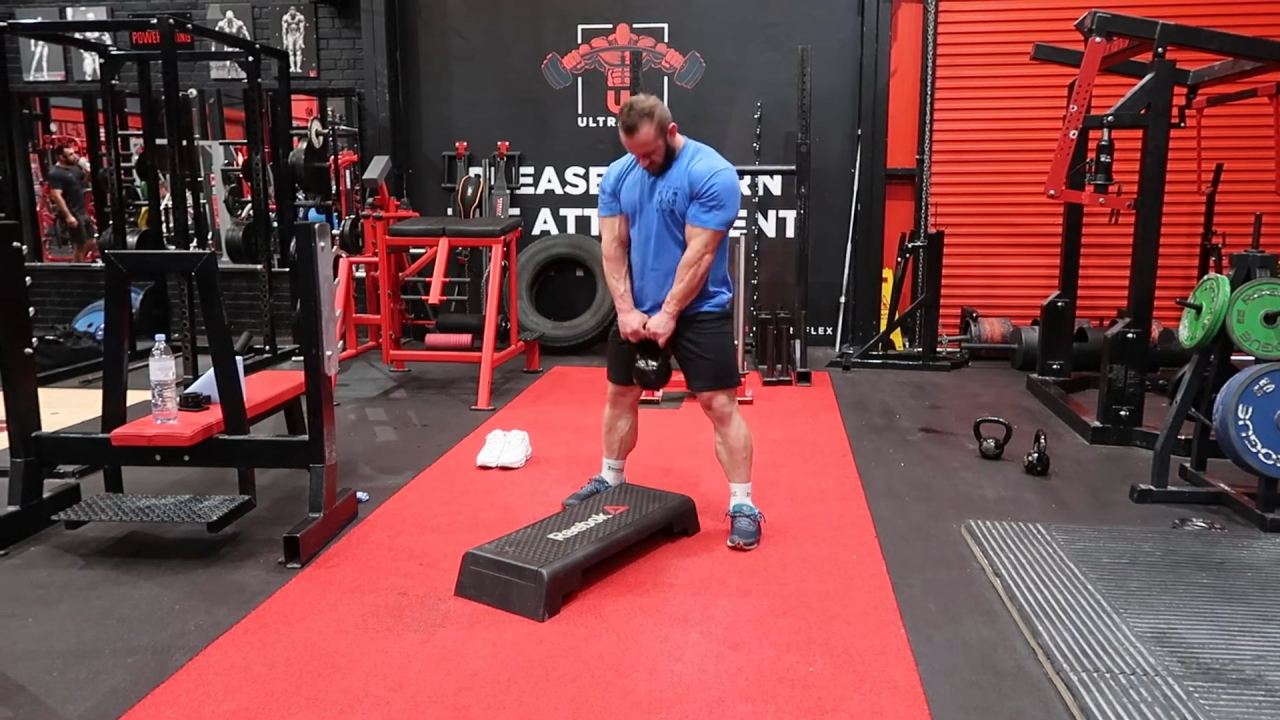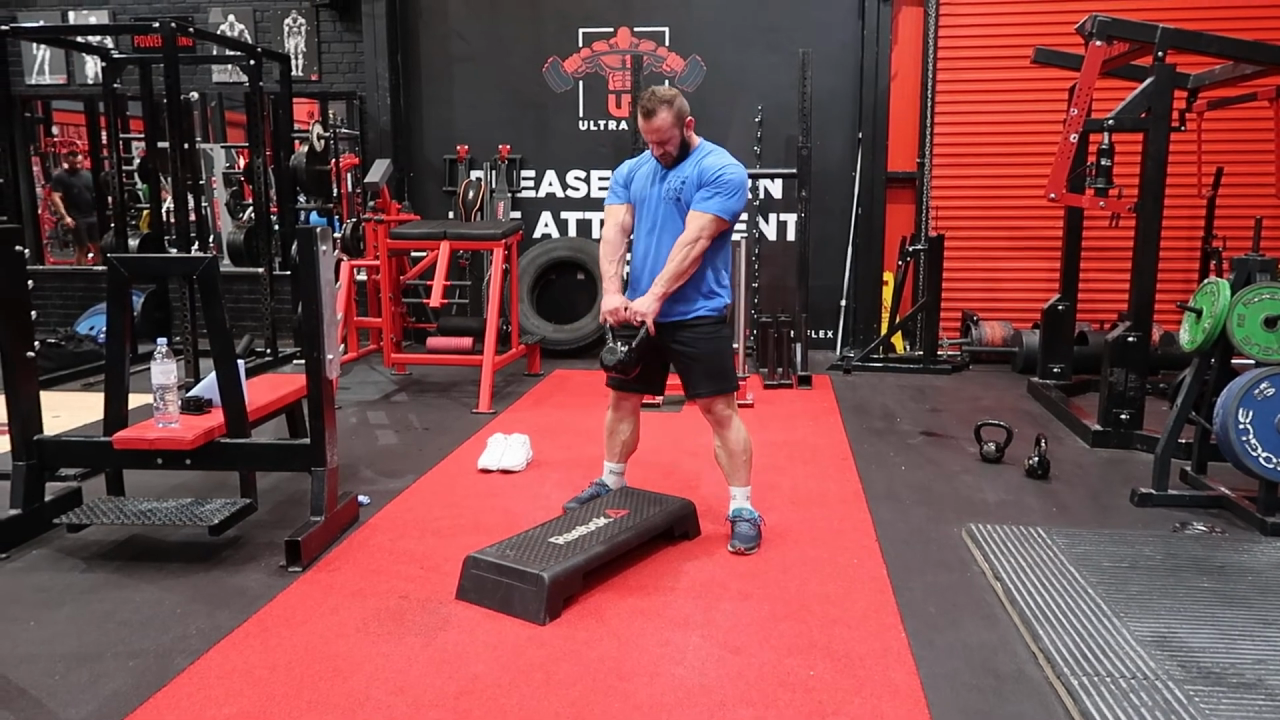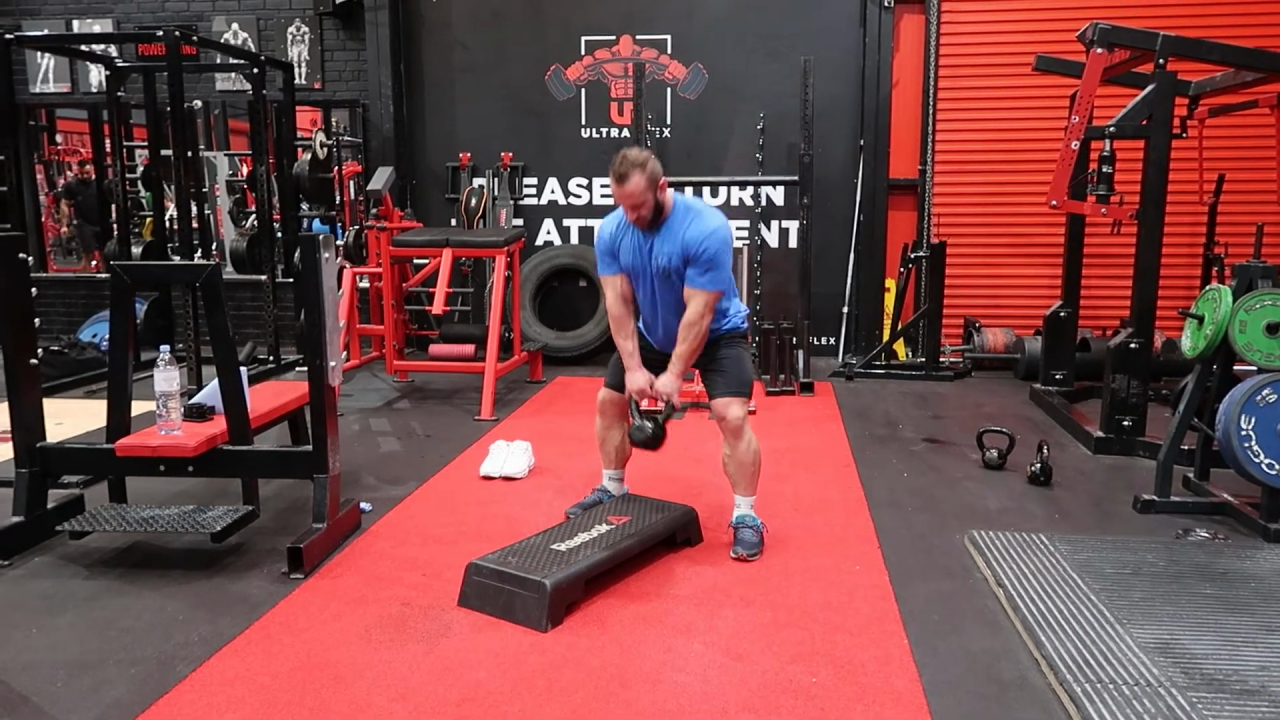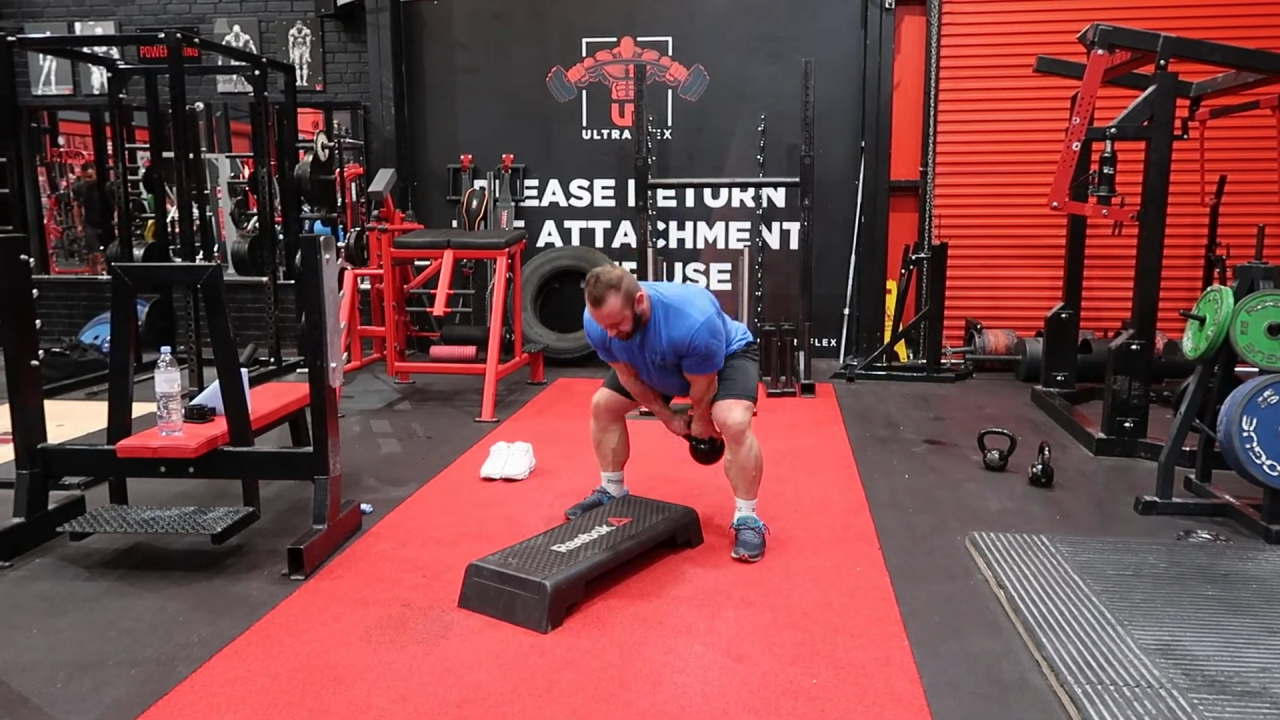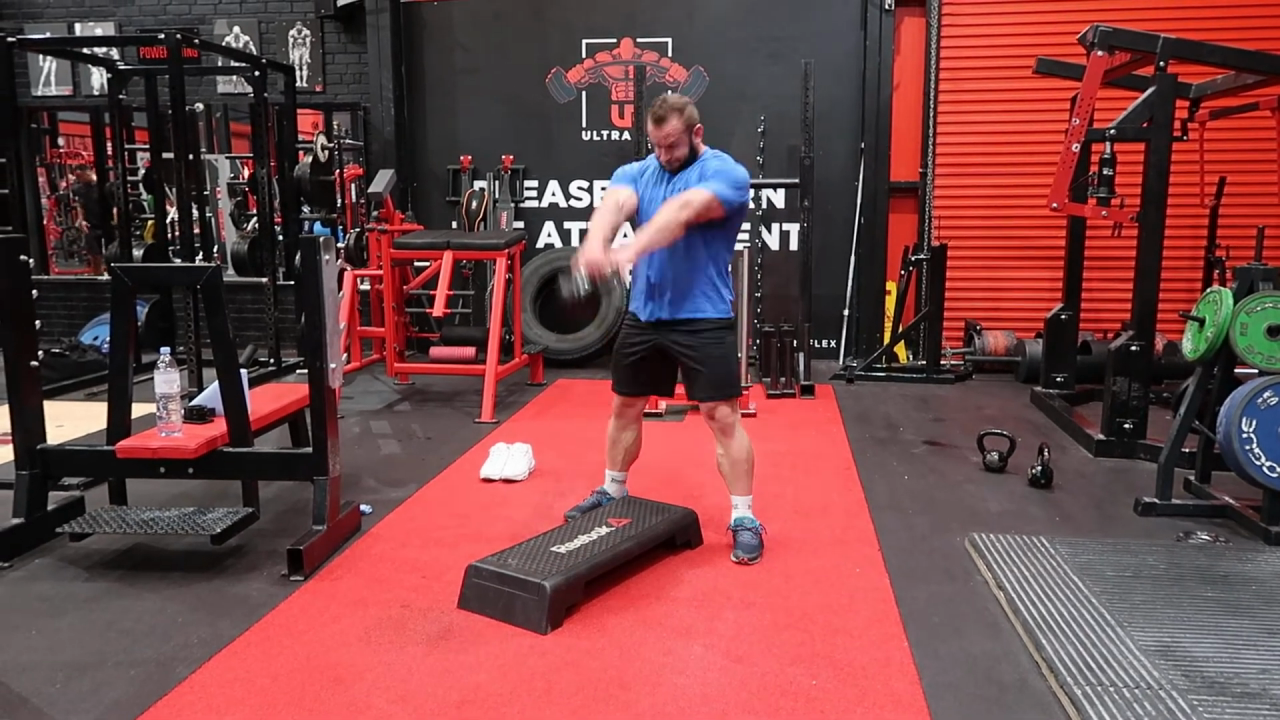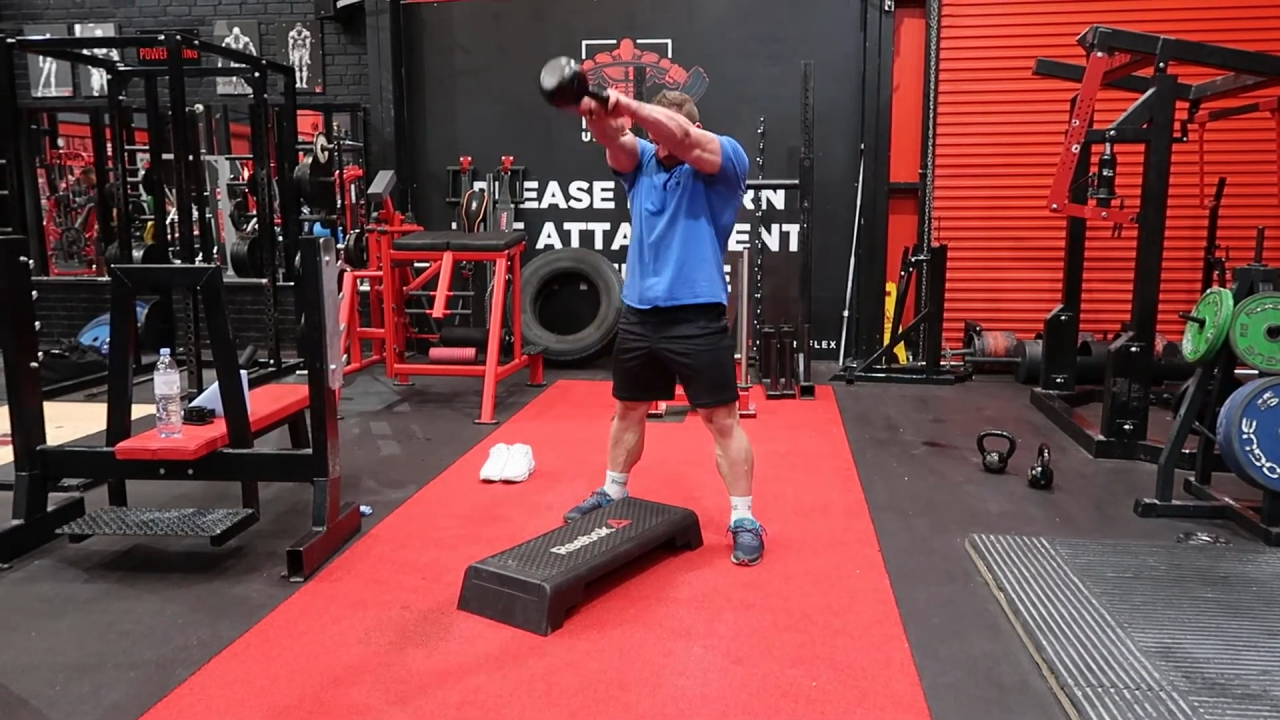
dt=0.4s
person 1, frame 1
left shoulder: (712, 173)
right shoulder: (617, 176)
left elbow: (699, 254)
right elbow: (613, 247)
left wrist: (669, 314)
right wrist: (627, 309)
left hip: (700, 311)
right hip: (639, 312)
left knee: (718, 404)
right knee: (620, 395)
left ankle: (743, 505)
right ankle: (610, 481)
person 1, frame 2
left shoulder: (723, 170)
right shoulder: (630, 172)
left elbow: (695, 240)
right elbow: (614, 233)
left wrist: (654, 297)
right wrist: (612, 291)
left hip: (698, 315)
right hip: (638, 309)
left knee: (718, 409)
right knee: (622, 398)
left ankle: (743, 509)
right ankle: (611, 484)
person 1, frame 3
left shoulder: (706, 229)
right shoulder: (610, 232)
left elbow: (700, 313)
right elbow: (619, 304)
left wrist: (675, 374)
right wrist: (635, 369)
left hip: (719, 332)
right hip: (654, 333)
left knee: (732, 416)
right knee: (608, 401)
left ankle: (745, 515)
right ankle: (612, 489)
person 1, frame 4
left shoulder: (693, 320)
right shoulder: (596, 322)
left elbow: (704, 385)
right elbow: (629, 377)
left wrist: (699, 420)
right wrist: (665, 414)
left hip: (723, 355)
left knee: (734, 422)
right knee: (603, 407)
left ankle: (748, 519)
right ankle: (610, 492)
person 1, frame 5
left shoulder: (728, 175)
right shoulder: (637, 172)
left elbow: (682, 214)
right elbow: (613, 204)
left wrist: (630, 252)
right wrist: (595, 246)
left hip: (705, 318)
right hip: (644, 314)
left knee: (722, 416)
right knee: (625, 407)
left ankle: (744, 517)
right ankle: (613, 491)
person 1, frame 6
left shoulder: (725, 158)
right shoulder: (641, 160)
left elbow: (680, 137)
right elbow: (615, 141)
left wrist: (628, 107)
right wrist: (599, 112)
left hip: (698, 316)
right hip: (638, 313)
left knee: (720, 418)
right knee: (627, 409)
left ankle: (743, 519)
right ankle: (613, 492)
